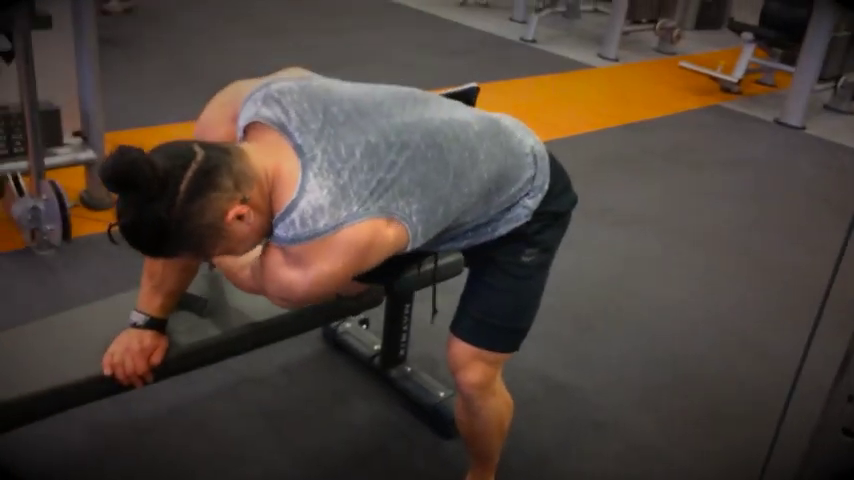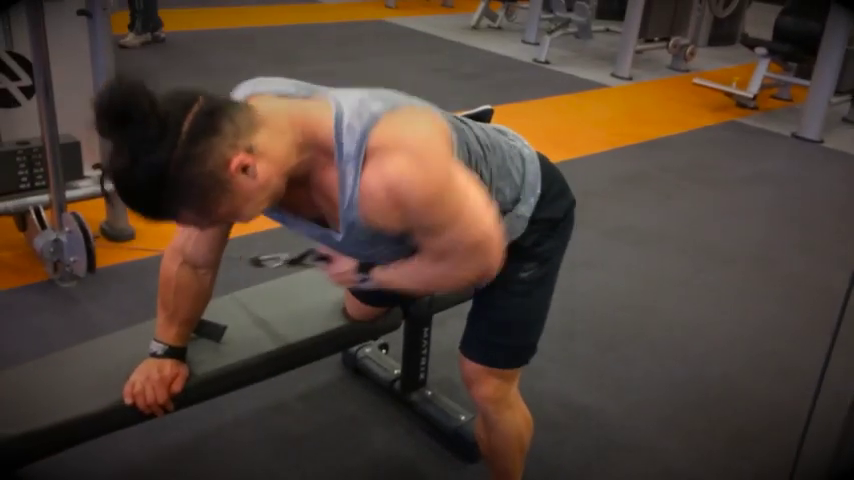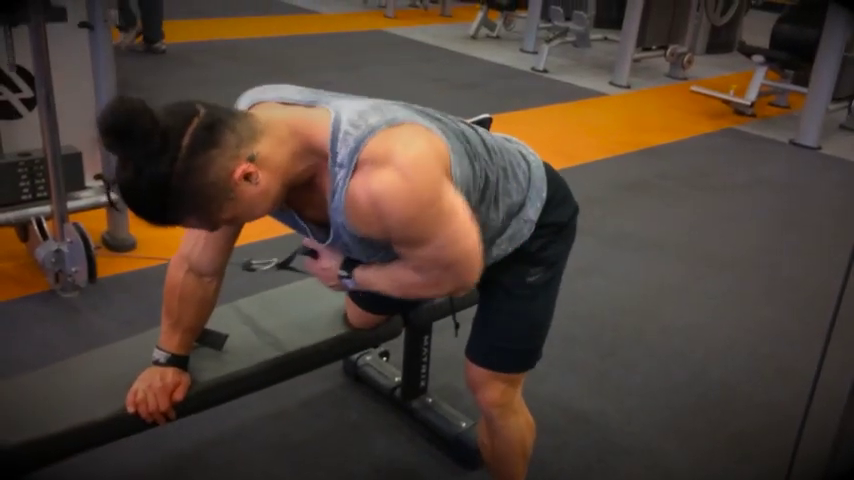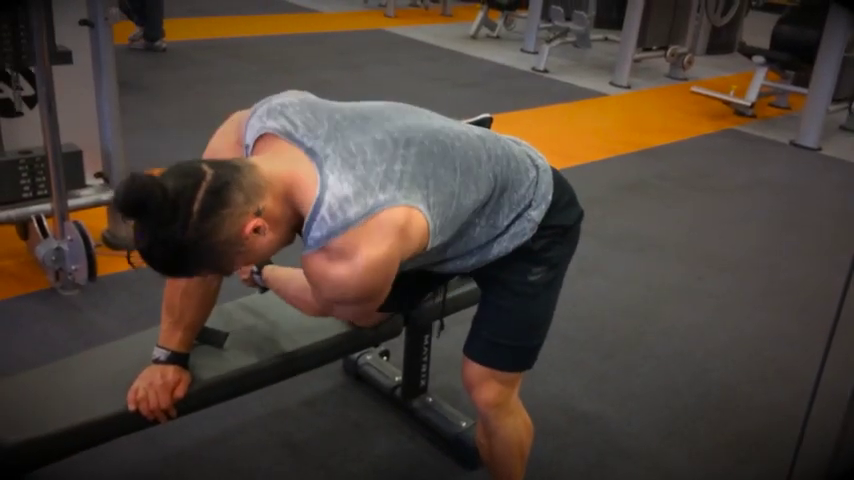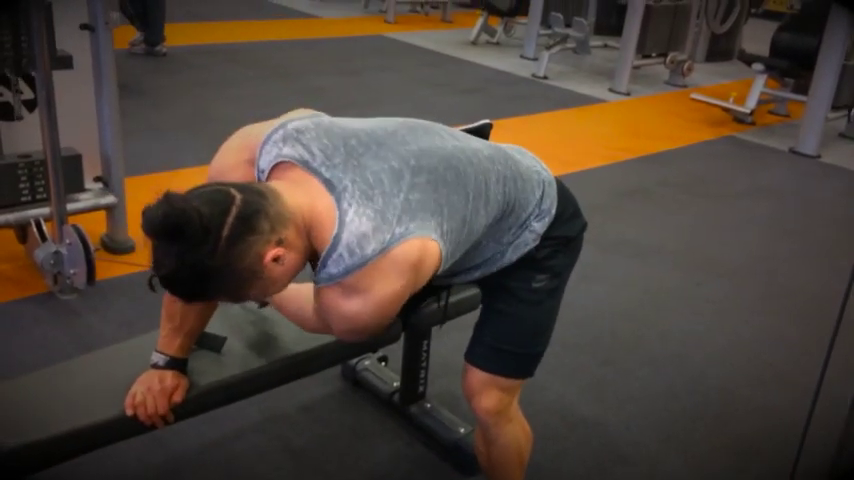
dt=0.5s
person 1, frame 1
left shoulder: (308, 263)
right shoulder: (238, 109)
left elbow: (258, 277)
right elbow: (182, 221)
left wrist: (215, 256)
right wrist: (147, 320)
left hip: (522, 201)
right hip: (446, 164)
left knee: (471, 371)
person 1, frame 2
left shoulder: (389, 169)
right shoulder: (228, 135)
left elbow: (479, 259)
right elbow: (191, 257)
left wrist: (370, 274)
right wrist: (167, 351)
left hip: (523, 210)
right hip: (432, 208)
left knee: (488, 387)
right knee: (360, 311)
person 1, frame 3
left shoulder: (385, 182)
right shoulder: (231, 144)
left elbow: (459, 272)
right elbow: (197, 265)
left wrist: (349, 273)
right wrist: (169, 358)
left hip: (526, 219)
right hip: (427, 223)
left knee: (491, 391)
right knee: (361, 317)
person 1, frame 4
left shoulder: (353, 253)
right shoulder: (243, 135)
left elbow: (329, 304)
right elbow: (200, 245)
left wrist: (259, 272)
right wrist: (170, 355)
left hip: (529, 218)
right hip: (451, 192)
left knee: (489, 393)
right knee: (365, 315)
person 1, frame 5
left shoulder: (368, 287)
right shoulder: (246, 156)
left elbow: (327, 319)
right elbow: (199, 260)
left wrist: (266, 295)
right wrist: (168, 360)
left hip: (533, 228)
right hip: (458, 195)
left knee: (488, 401)
